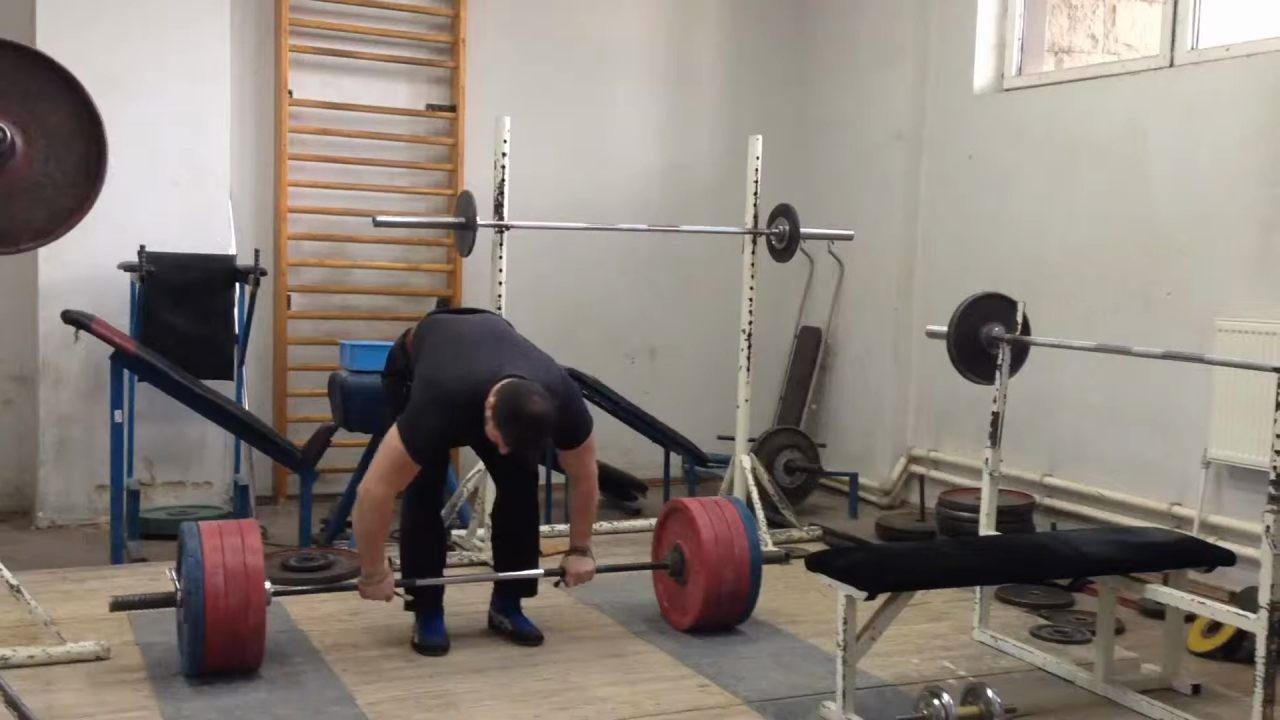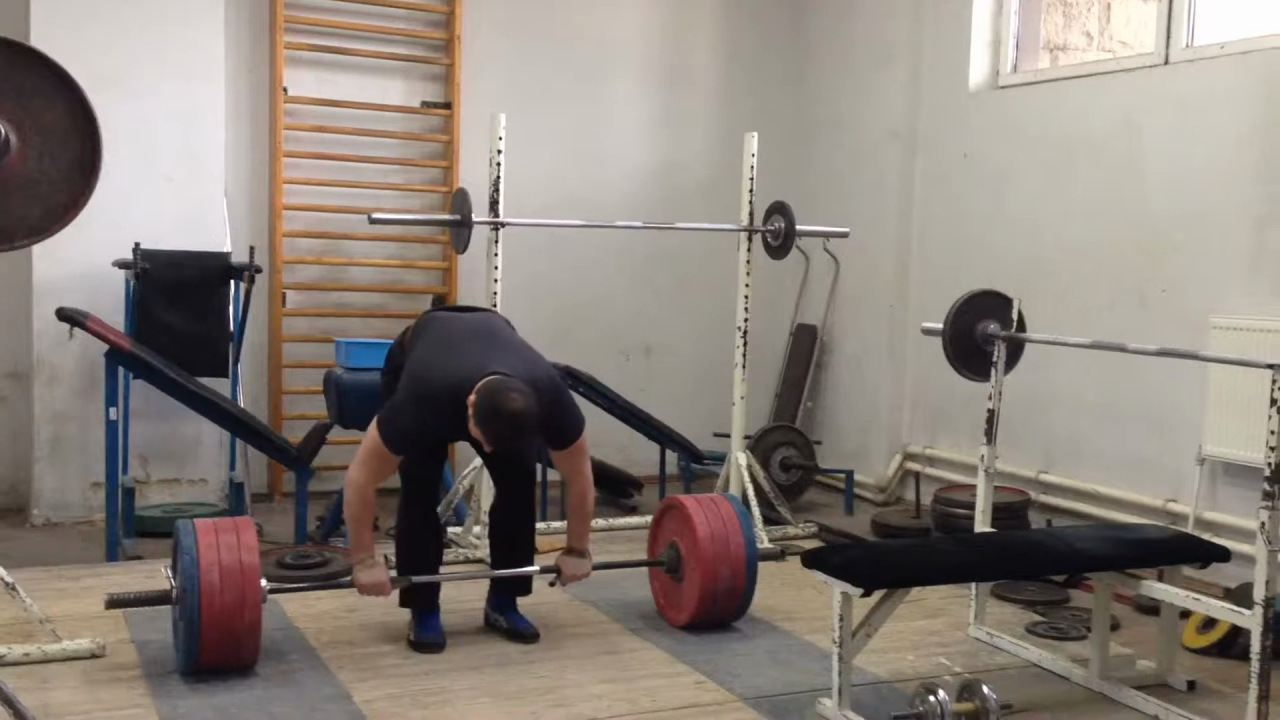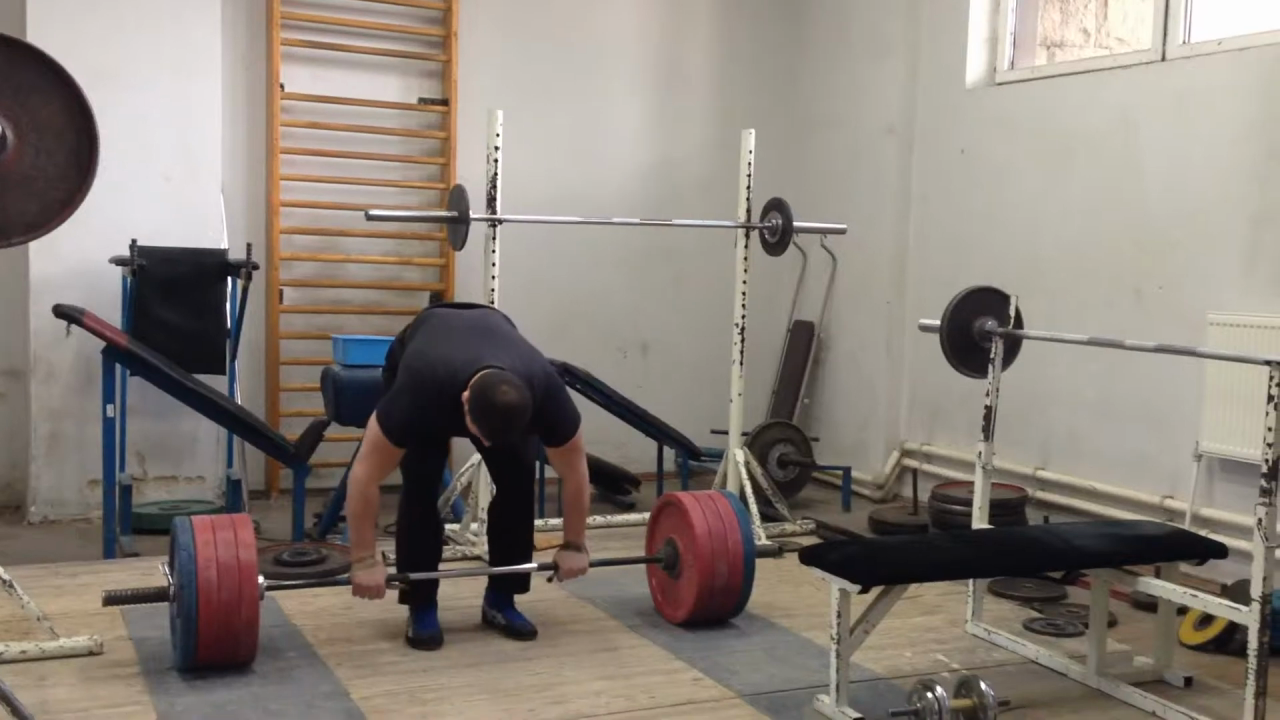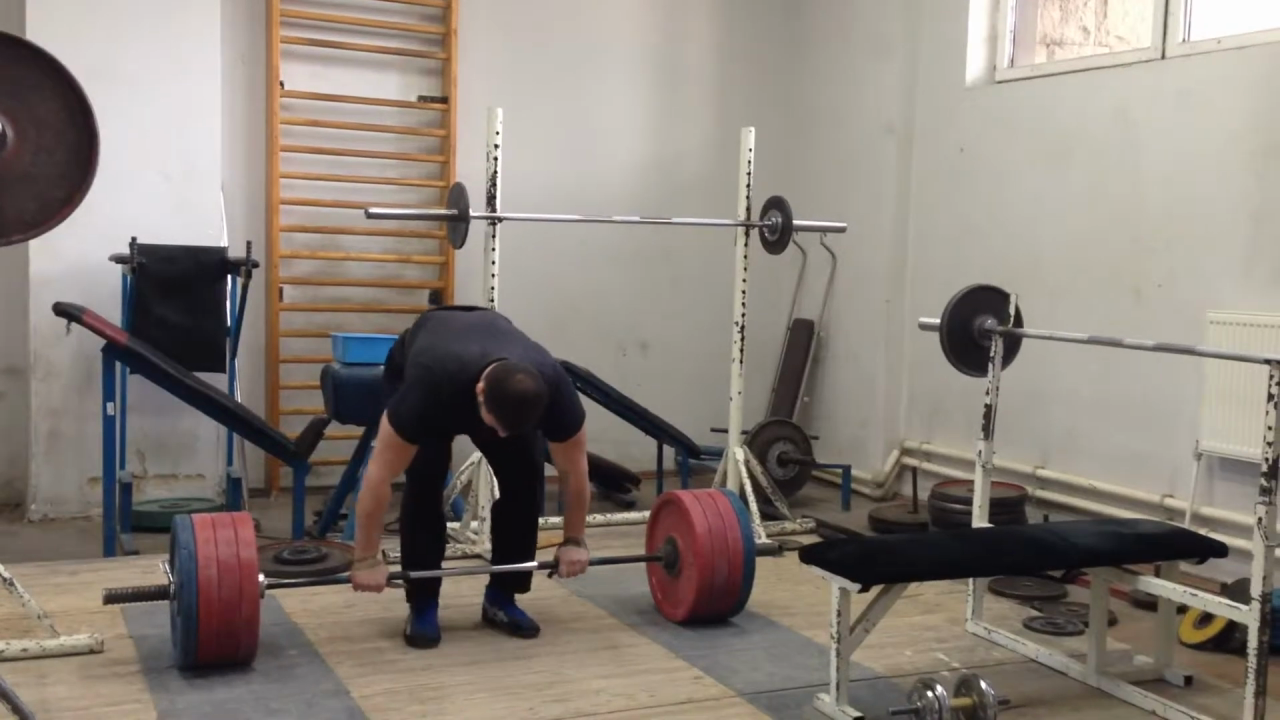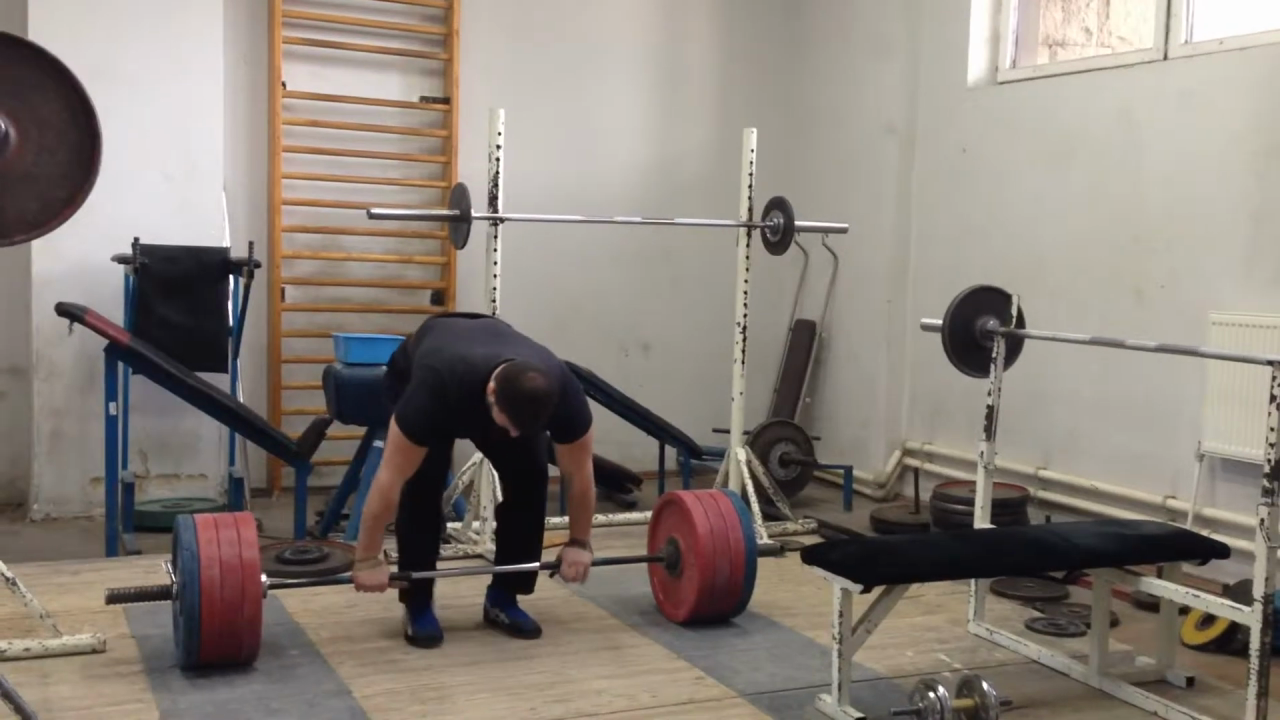
dt=0.2s
person 1, frame 1
left shoulder: (562, 400)
right shoulder: (439, 405)
left elbow: (583, 476)
right elbow: (373, 490)
left wrist: (580, 549)
right wrist: (374, 574)
right hip: (414, 365)
left knee: (521, 482)
right knee: (425, 489)
left ankle: (506, 605)
right ankle: (427, 612)
person 1, frame 2
left shoulder: (549, 397)
right shoulder: (422, 399)
left elbow: (578, 477)
right elbow: (359, 477)
left wrist: (577, 551)
right wrist: (364, 562)
left knee: (519, 480)
right knee: (420, 486)
left ankle: (503, 602)
right ankle: (423, 609)
person 1, frame 3
left shoulder: (545, 393)
right shoulder: (419, 390)
left elbow: (574, 473)
right elbow: (364, 475)
left wrist: (574, 545)
right wrist: (364, 560)
left knee: (518, 477)
right knee: (422, 482)
left ankle: (500, 599)
right ankle: (421, 607)
person 1, frame 4
left shoulder: (554, 389)
right shoulder: (428, 385)
left elbow: (573, 470)
right elbow: (379, 474)
left wrist: (574, 540)
right wrist: (366, 559)
right hip: (415, 361)
left knee: (525, 476)
right knee: (426, 480)
left ankle: (501, 597)
right ankle: (422, 605)
person 1, frame 5
left shoulder: (563, 393)
right shoulder: (436, 387)
left elbow: (579, 474)
right elbow: (390, 478)
left wrist: (580, 543)
right wrist: (368, 559)
right hip: (414, 370)
left knee: (530, 478)
right knee: (425, 483)
left ankle: (503, 597)
right ankle: (418, 605)
